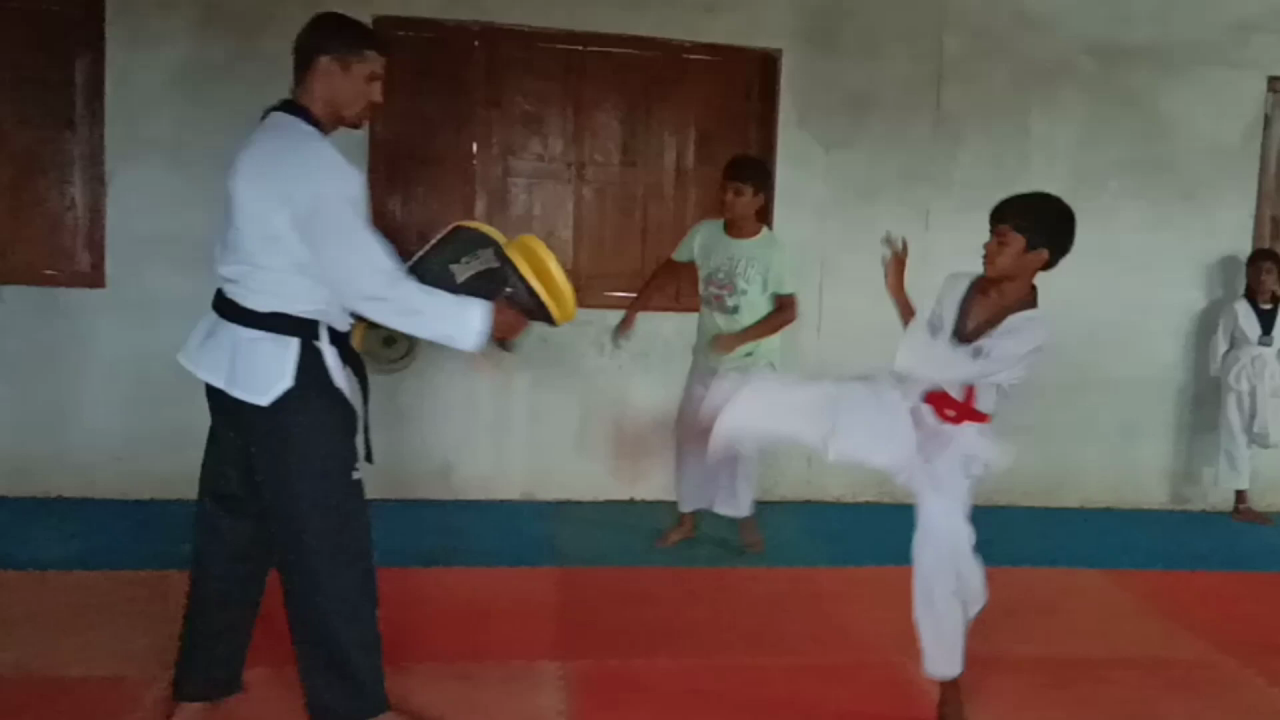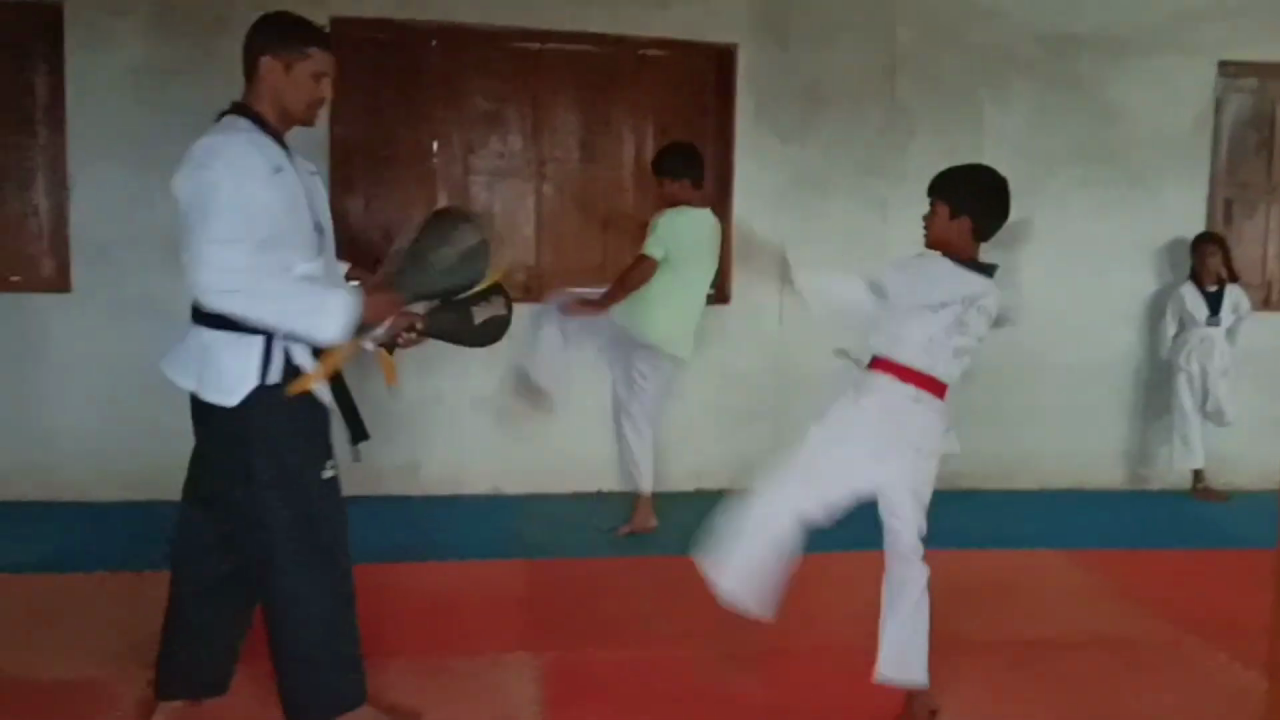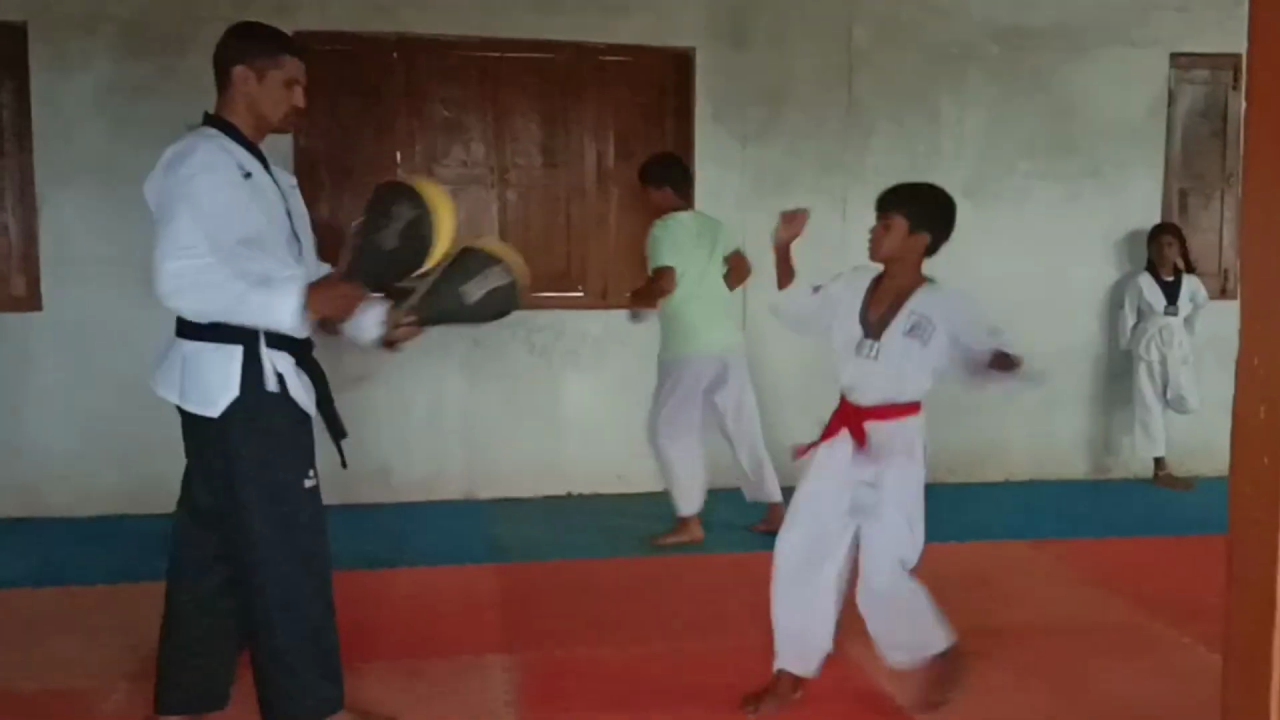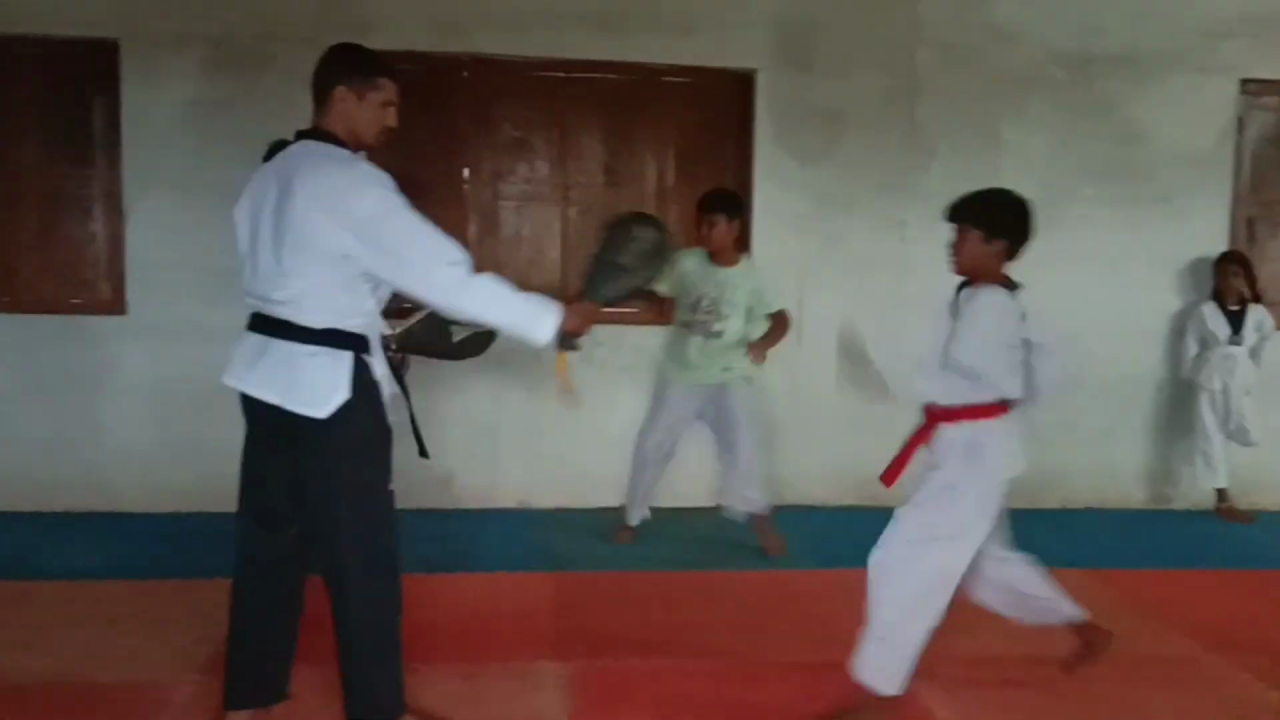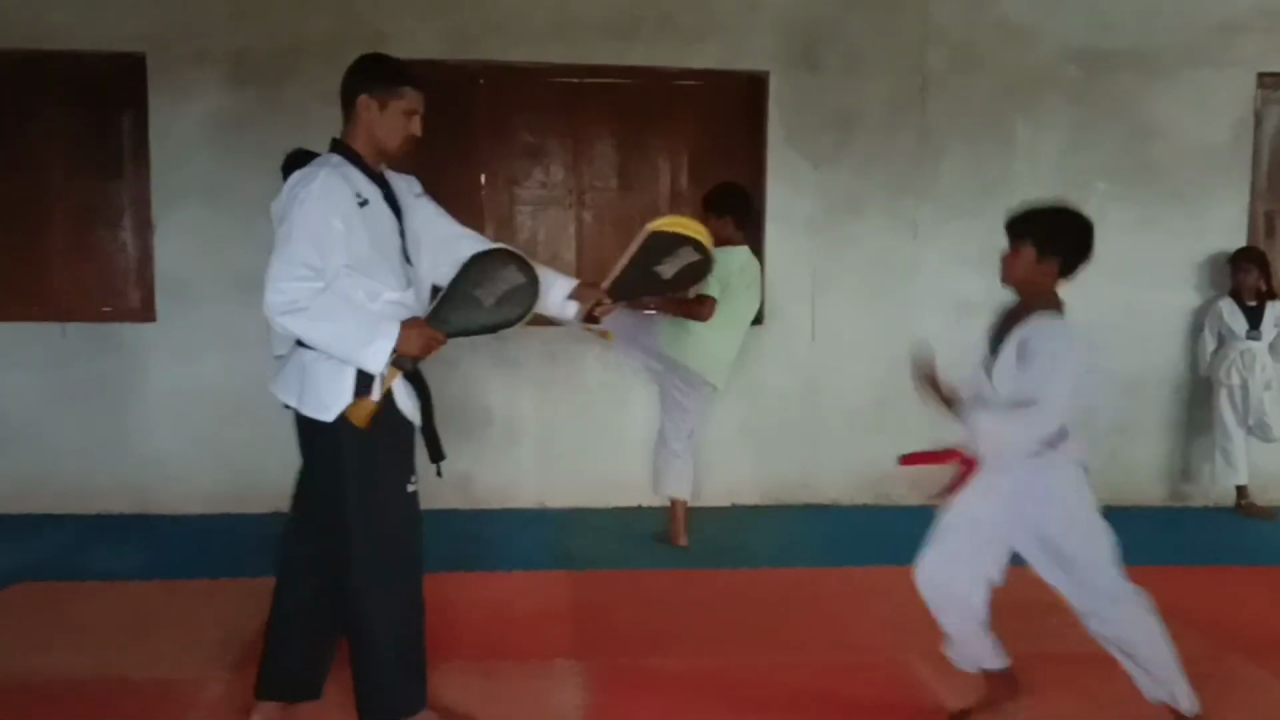
dt=1s
person 1, frame 1
left shoulder: (274, 143)
right shoulder: (316, 161)
right elbow: (368, 284)
right wrist: (480, 320)
left hip: (246, 358)
right hip: (289, 369)
left knee: (236, 525)
right knee: (327, 541)
person 1, frame 2
left shoulder: (288, 160)
right shoulder: (231, 155)
left elbow: (306, 271)
right elbow: (221, 277)
left wrist: (370, 321)
right wrist: (350, 308)
left hip: (231, 367)
right hip: (256, 371)
left knee: (224, 523)
right knee: (306, 536)
person 1, frame 3
left shoulder: (264, 173)
right shoulder: (202, 162)
left elbow: (294, 272)
right elbow: (184, 277)
left wrist: (373, 317)
right wrist: (299, 303)
left hip: (249, 377)
right hip: (241, 379)
left knee: (213, 537)
right knee: (286, 546)
person 1, frame 4
left shoulder: (270, 177)
right shoulder: (351, 183)
right elbow: (445, 274)
right wrist: (552, 318)
left hip: (268, 371)
right hip: (328, 383)
left knee: (272, 537)
right knee: (360, 551)
person 1, frame 5
left shoulder: (401, 194)
right shoulder: (320, 189)
left elbow: (471, 256)
right elbow: (289, 299)
left wrist: (566, 293)
right wrist: (388, 338)
left hip: (367, 390)
right hip: (346, 391)
left knee: (320, 542)
right knee: (383, 549)
person 2, frame 1
left shoulder: (1031, 331)
right shoulder: (960, 286)
left elbow: (952, 375)
left wrist: (901, 296)
left hip: (952, 446)
right hip: (901, 410)
left knee: (944, 565)
right knee: (816, 407)
person 2, frame 2
left shoulder: (924, 269)
right shoulder: (988, 288)
left elbow: (847, 291)
left wrist: (791, 271)
left hip: (878, 412)
right hip: (925, 422)
left knee: (778, 498)
right knee: (904, 551)
left ankle: (742, 589)
person 2, frame 3
left shoulder: (942, 308)
right shoulder: (854, 286)
left elbow: (980, 350)
right elbow: (795, 312)
left wrist: (1001, 362)
right wrist: (782, 250)
left hip: (894, 448)
right hip: (842, 443)
left knee: (880, 574)
right knee: (801, 555)
left ankle: (937, 657)
right ankle: (791, 677)
person 2, frame 4
left shoulder: (981, 304)
right shoulder: (1006, 303)
left elbow: (972, 376)
right elbow: (1037, 379)
left hip: (974, 451)
right hip: (967, 447)
left knee: (902, 565)
right knee: (982, 560)
right ankle: (1082, 628)
person 2, frame 5
left shoulder: (1053, 339)
right shoulder: (1008, 319)
left elbow: (1038, 425)
left wrist: (946, 400)
left hip: (1044, 478)
right hip: (997, 471)
left knee: (1103, 598)
right knee: (941, 574)
right ankle: (998, 678)
person 3, frame 1
left shoulder: (771, 248)
right shoulder: (703, 232)
left elbow: (788, 311)
right elbow: (668, 270)
left wrist: (737, 340)
right wrist: (633, 310)
left hip: (754, 359)
right hip: (710, 356)
right knee: (691, 431)
left ankle: (744, 517)
right ankle: (688, 518)
person 3, frame 2
left shoulder: (670, 220)
right shoulder: (712, 225)
left elbow: (643, 270)
left wrist: (598, 305)
left hip: (638, 319)
right hip: (675, 341)
left knee: (556, 316)
right knee: (636, 418)
left ankle: (537, 380)
right ankle: (643, 509)
person 3, frame 3
left shoulder: (663, 230)
right shoulder: (709, 224)
left elbow: (664, 281)
right elbow: (743, 268)
left wrist: (638, 299)
left hip: (691, 346)
right hip: (725, 340)
left knee: (669, 431)
right knee: (742, 427)
left ankle: (690, 521)
right ankle: (774, 508)
person 3, frame 4
left shoulder: (750, 278)
right shoulder: (685, 261)
left elbow: (781, 319)
right elbow: (654, 298)
left wrist: (764, 342)
left hip: (727, 376)
right hip: (680, 374)
left knee: (741, 445)
right knee: (651, 447)
left ankle: (758, 516)
right ankle: (633, 519)
person 3, frame 5
left shoulder: (717, 259)
right shoulder: (753, 269)
left elbow: (703, 310)
left wrist: (657, 303)
left hip: (675, 346)
right hip: (708, 371)
left knee: (619, 310)
right knee: (678, 441)
right ankle: (679, 527)
person 4, frame 1
right shoulder: (1236, 309)
right elbow: (1218, 345)
right wrist: (1221, 375)
right hip: (1239, 379)
right knee: (1235, 438)
right ankle: (1241, 503)
person 4, frame 2
left shoulder: (1233, 292)
right shoulder: (1184, 292)
left elbow: (1243, 318)
right elbow: (1169, 328)
left wrist: (1226, 345)
right wrist: (1171, 358)
left hip: (1218, 360)
right hip: (1189, 360)
left knee: (1223, 416)
right knee: (1189, 418)
right ankle: (1199, 481)
person 4, frame 3
left shoulder: (1190, 282)
right shoulder: (1140, 282)
left elbow: (1200, 305)
right elbow: (1127, 317)
left wrist: (1185, 332)
right wrist: (1129, 347)
left hip: (1178, 348)
right hip: (1149, 349)
left knee: (1186, 403)
right knee: (1150, 406)
right ankle: (1161, 469)
person 4, frame 4
left shoulder: (1257, 313)
right shoulder: (1205, 312)
left elbow: (1266, 336)
right elbow: (1191, 347)
left wrist: (1251, 365)
right wrist: (1194, 376)
left hip: (1241, 380)
right hip: (1212, 380)
left knee: (1248, 436)
right knee: (1212, 437)
right ankle: (1223, 501)
person 4, frame 5
right shoulder: (1221, 307)
right elbow: (1207, 343)
right wrist: (1209, 373)
right hip: (1230, 376)
right knee: (1232, 433)
right ankle: (1243, 498)
